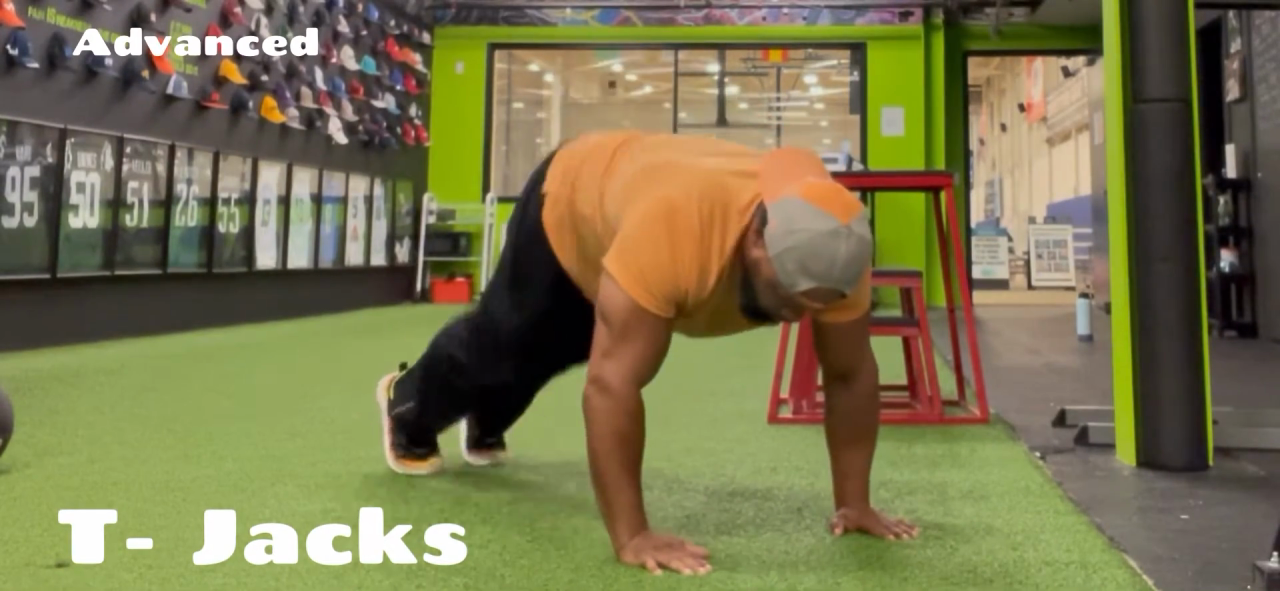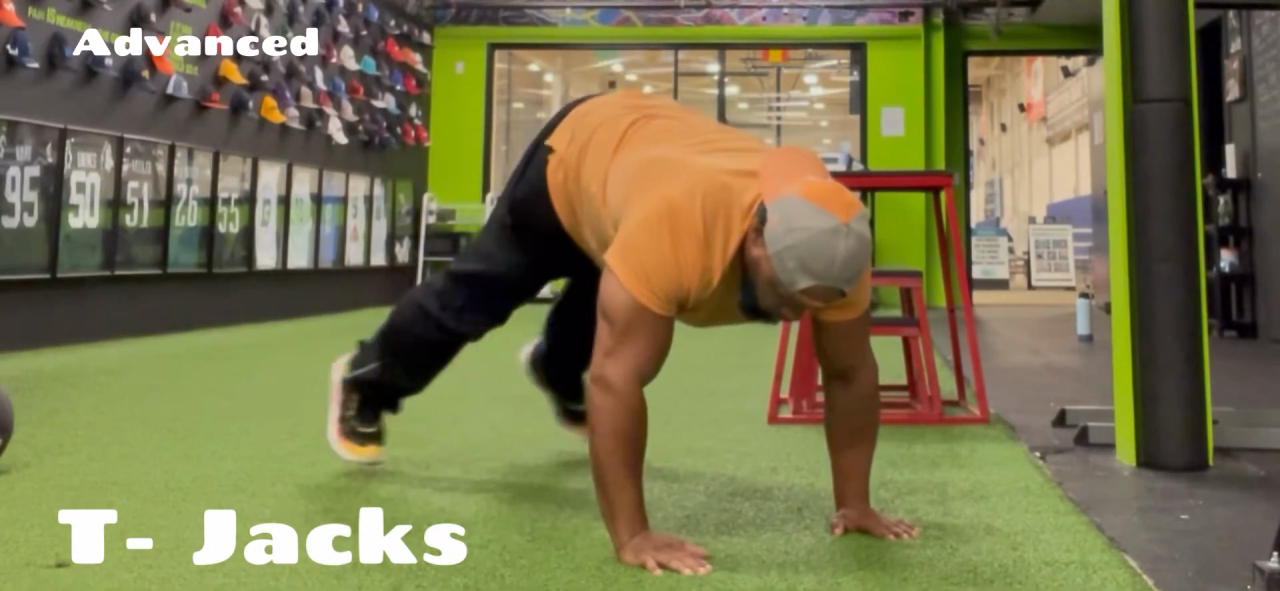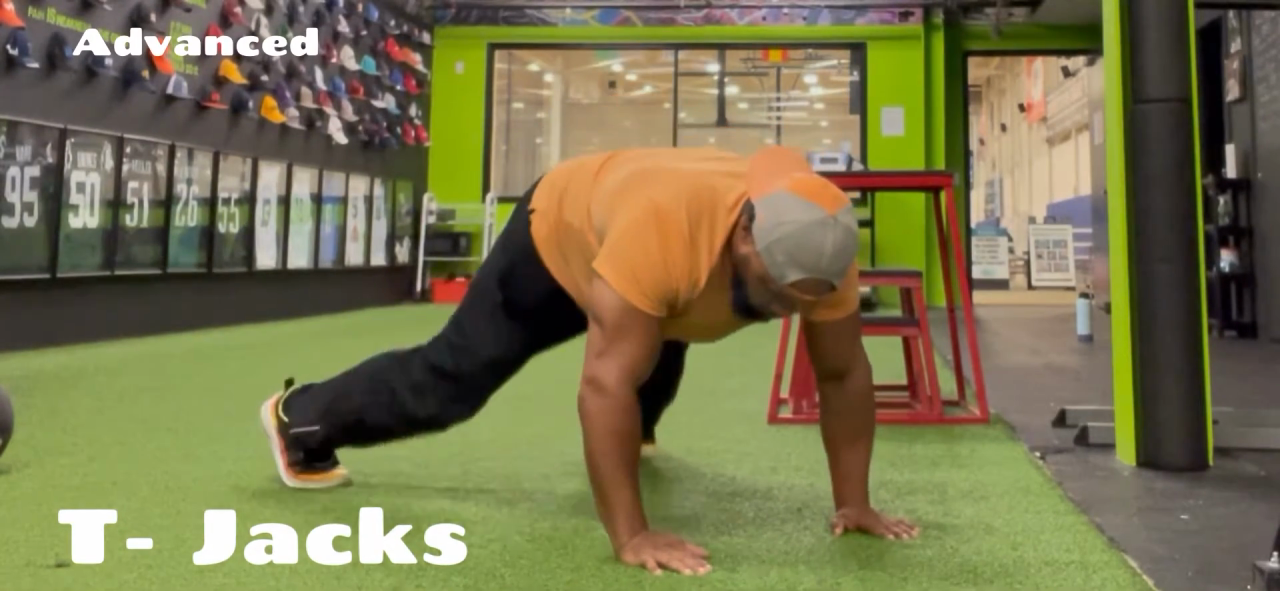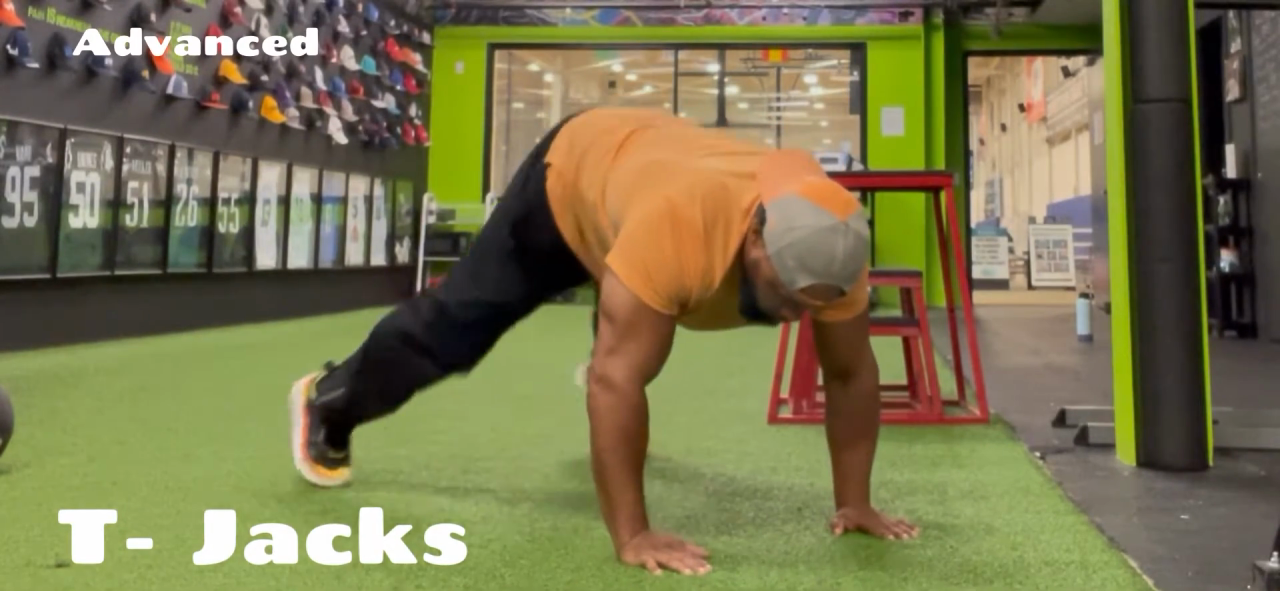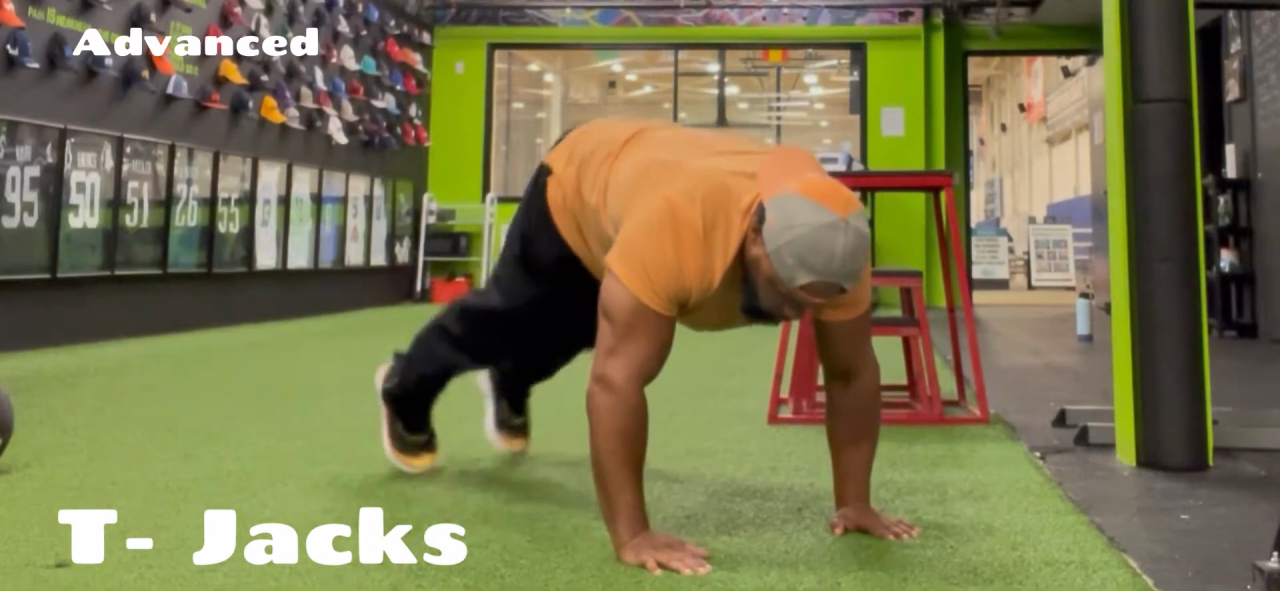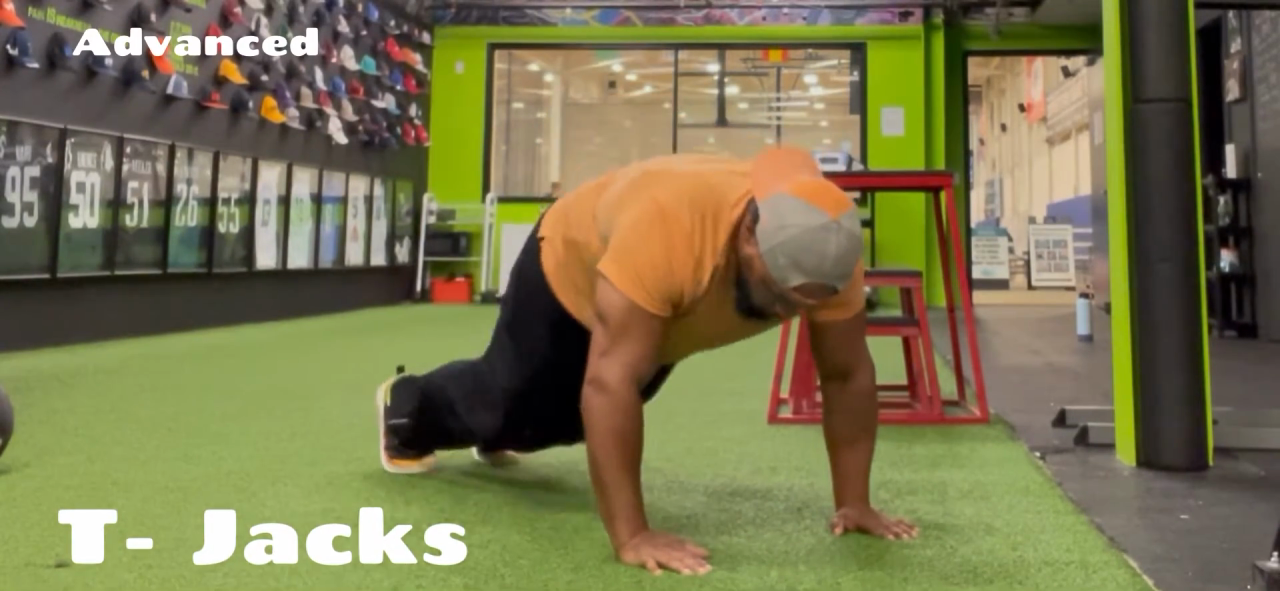
dt=0.2s
person 1, frame 1
left shoulder: (828, 246)
right shoulder: (671, 231)
left elbow: (851, 375)
right elbow: (612, 384)
left wrist: (854, 504)
right wrist: (631, 538)
right hip: (573, 198)
left knee: (557, 348)
right knee: (498, 346)
left ankle: (486, 414)
right ankle: (410, 412)
person 1, frame 2
left shoulder: (830, 243)
right shoulder: (671, 227)
left elbow: (849, 372)
right elbow: (613, 380)
left wrist: (856, 502)
right wrist: (632, 535)
right hip: (579, 157)
left knee: (605, 298)
right knee: (478, 294)
left ankle: (556, 370)
right ankle: (367, 380)
person 1, frame 3
left shoulder: (817, 248)
right shoulder: (662, 232)
left elbow: (844, 375)
right elbow: (604, 383)
left wrist: (854, 503)
right wrist: (631, 537)
right hip: (563, 232)
left knee: (660, 347)
right knee: (454, 376)
left ankle: (628, 426)
right ankle: (298, 419)
person 1, frame 4
left shoulder: (824, 245)
right shoulder: (675, 231)
left elbow: (852, 372)
right elbow: (617, 378)
left wrist: (854, 503)
right wrist: (631, 538)
right hip: (571, 171)
left knee: (637, 328)
right knee: (460, 323)
right ankle: (330, 401)
person 1, frame 5
left shoulder: (828, 244)
right shoulder: (675, 229)
left elbow: (853, 374)
right elbow: (616, 380)
left wrist: (855, 502)
right wrist: (631, 535)
right hip: (578, 195)
left knee: (562, 328)
right knee: (503, 321)
left ankle: (508, 386)
right ankle: (403, 388)
person 1, frame 6
left shoulder: (820, 244)
right shoulder: (664, 231)
left elbow: (848, 375)
right elbow: (608, 385)
left wrist: (854, 504)
right wrist: (630, 536)
right hip: (574, 262)
left knee: (559, 416)
right knee: (505, 400)
left ankle: (493, 435)
right ankle: (404, 411)
